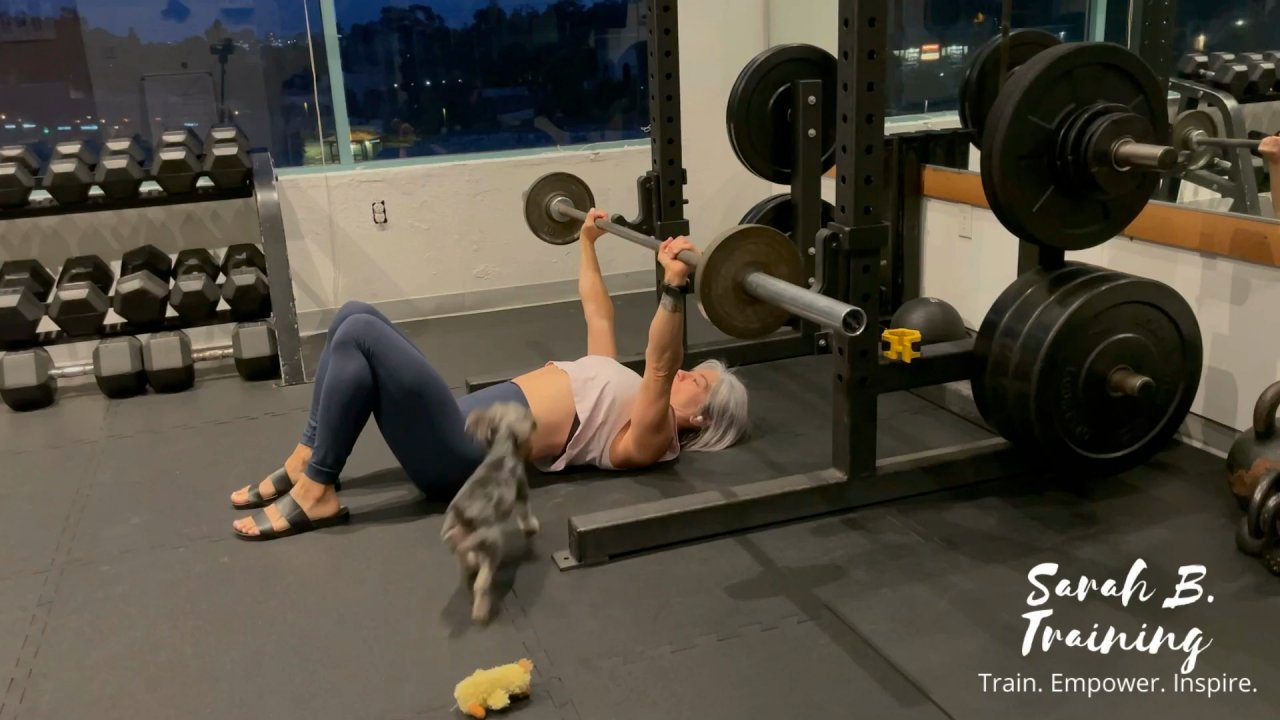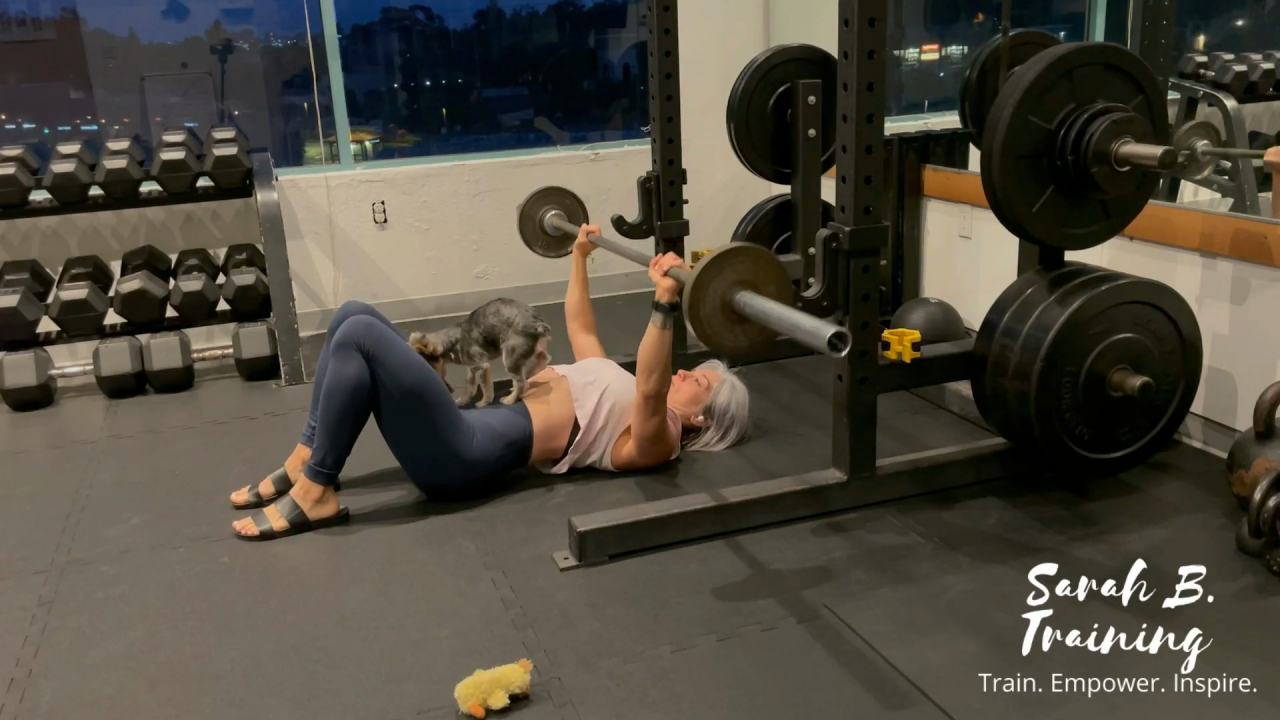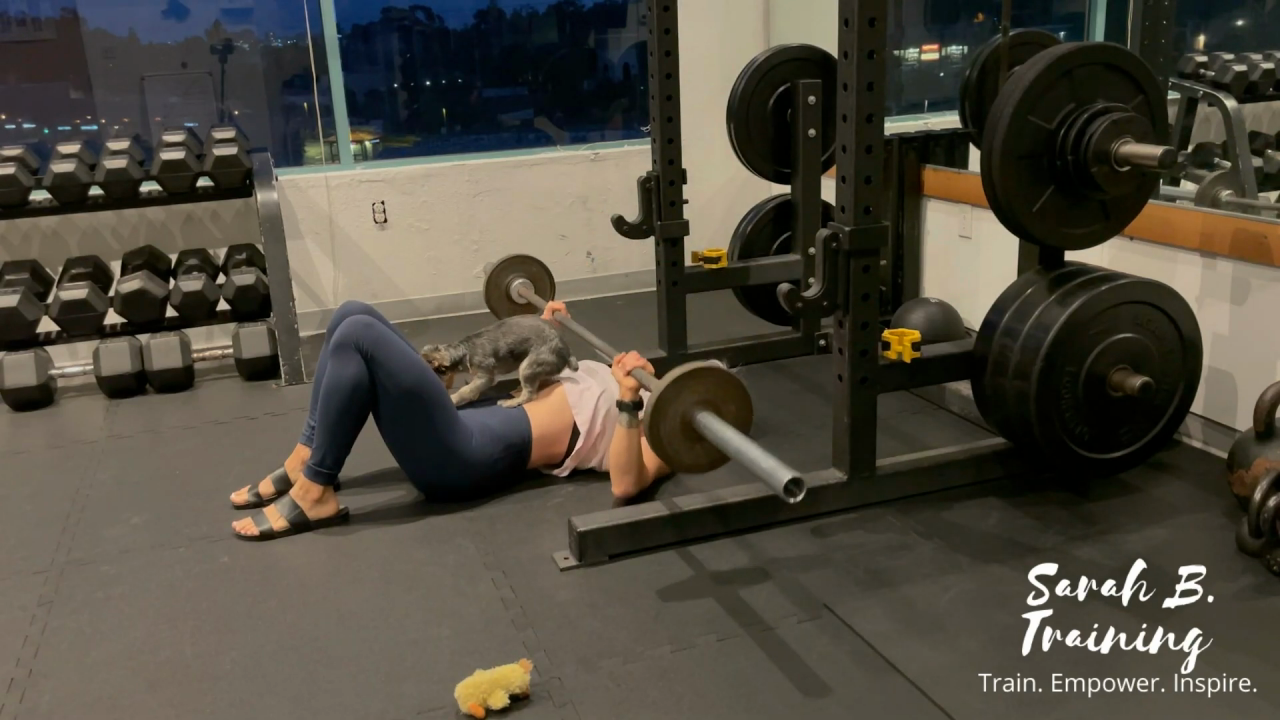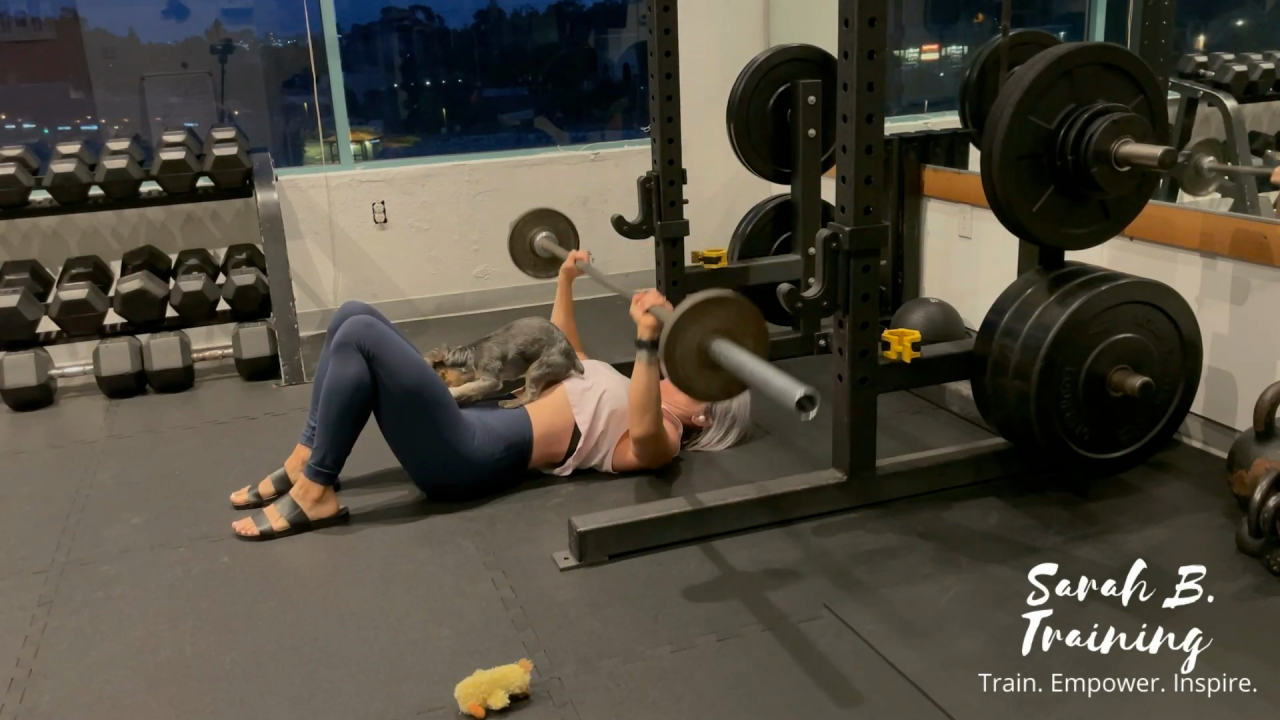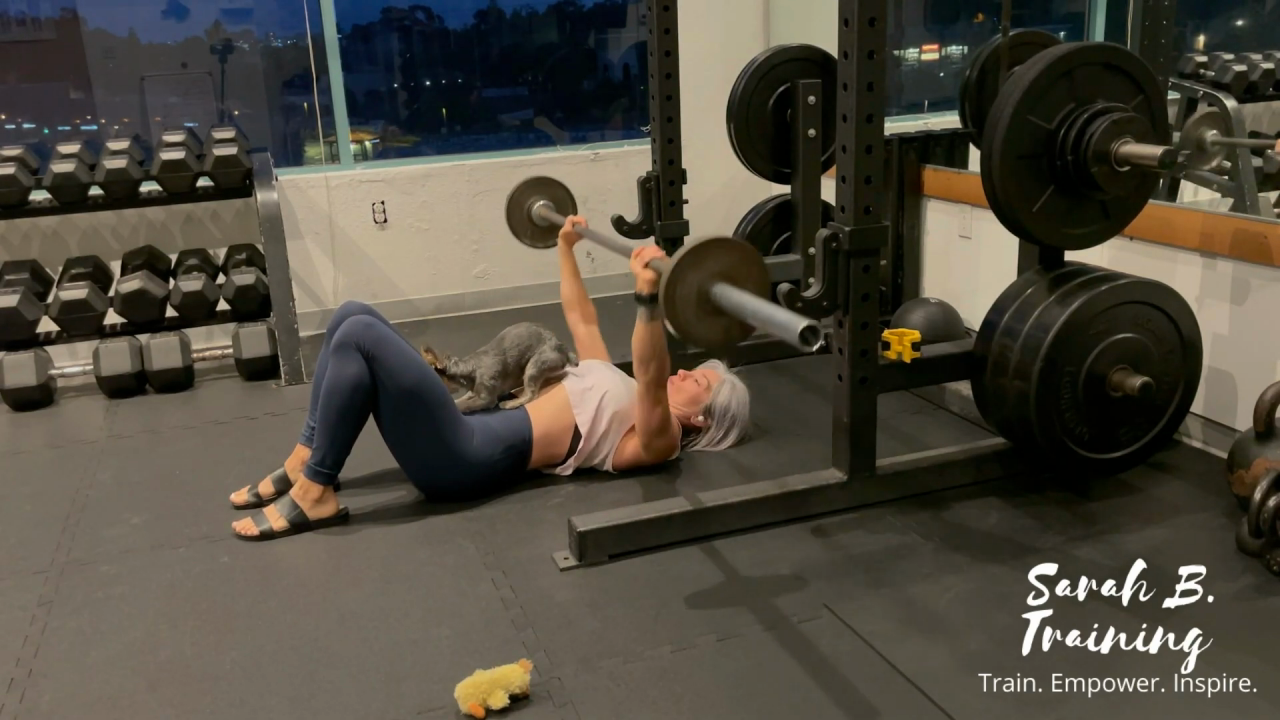
dt=1s
person 1, frame 1
left shoulder: (649, 437)
right shoulder: (620, 389)
left elbow: (661, 367)
right elbow: (597, 314)
left wrist: (673, 286)
right wrist: (587, 242)
left hip: (464, 452)
right hip: (465, 422)
left knee: (359, 333)
right knee: (355, 316)
left ankle: (316, 494)
right ankle: (305, 462)
person 1, frame 2
left shoulder: (657, 439)
right shoulder: (622, 386)
left elbow: (650, 392)
right elbow: (578, 328)
left wrist: (666, 302)
right wrist: (579, 257)
left hip: (464, 454)
right hip: (468, 420)
left knee: (360, 334)
right knee: (353, 316)
left ankle: (314, 495)
right ankle: (303, 463)
person 1, frame 3
left shoulder: (656, 445)
right shoulder: (621, 393)
left elbow: (625, 486)
left wrist: (630, 401)
left hip: (468, 457)
right hip: (468, 423)
left knee: (358, 334)
right knee: (355, 315)
left ankle: (314, 497)
right ankle: (300, 466)
person 1, frame 4
left shoulder: (662, 440)
right shoulder: (625, 392)
left elbow: (642, 429)
right elbow: (561, 345)
left wrist: (650, 338)
right wrist: (565, 281)
left hip: (468, 456)
right hip: (472, 424)
left knee: (360, 333)
right knee: (353, 316)
left ankle: (315, 495)
right ankle: (303, 464)
person 1, frame 5
left shoulder: (656, 439)
right shoulder: (622, 396)
left elbow: (651, 377)
right elbow: (580, 318)
left wrist: (648, 296)
right wrist: (566, 248)
left hip: (467, 458)
right hip: (467, 427)
left knee: (358, 335)
right knee: (353, 316)
left ankle: (314, 495)
right ankle: (303, 465)
